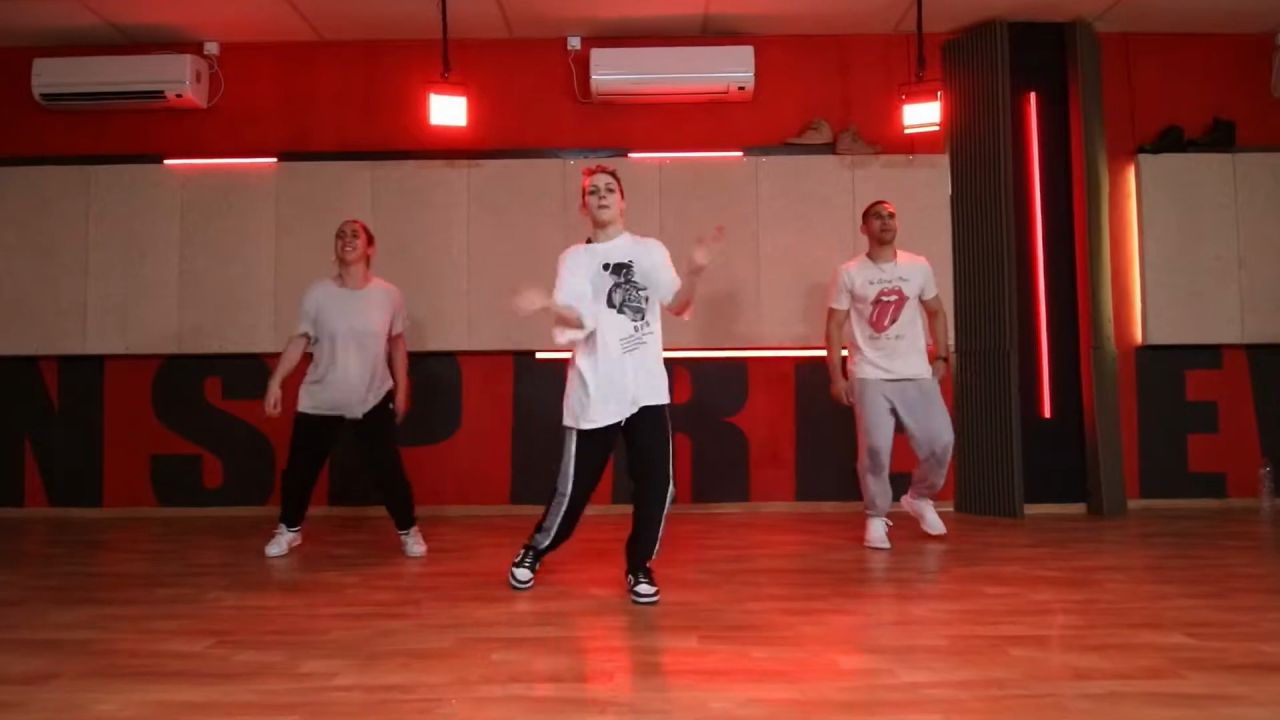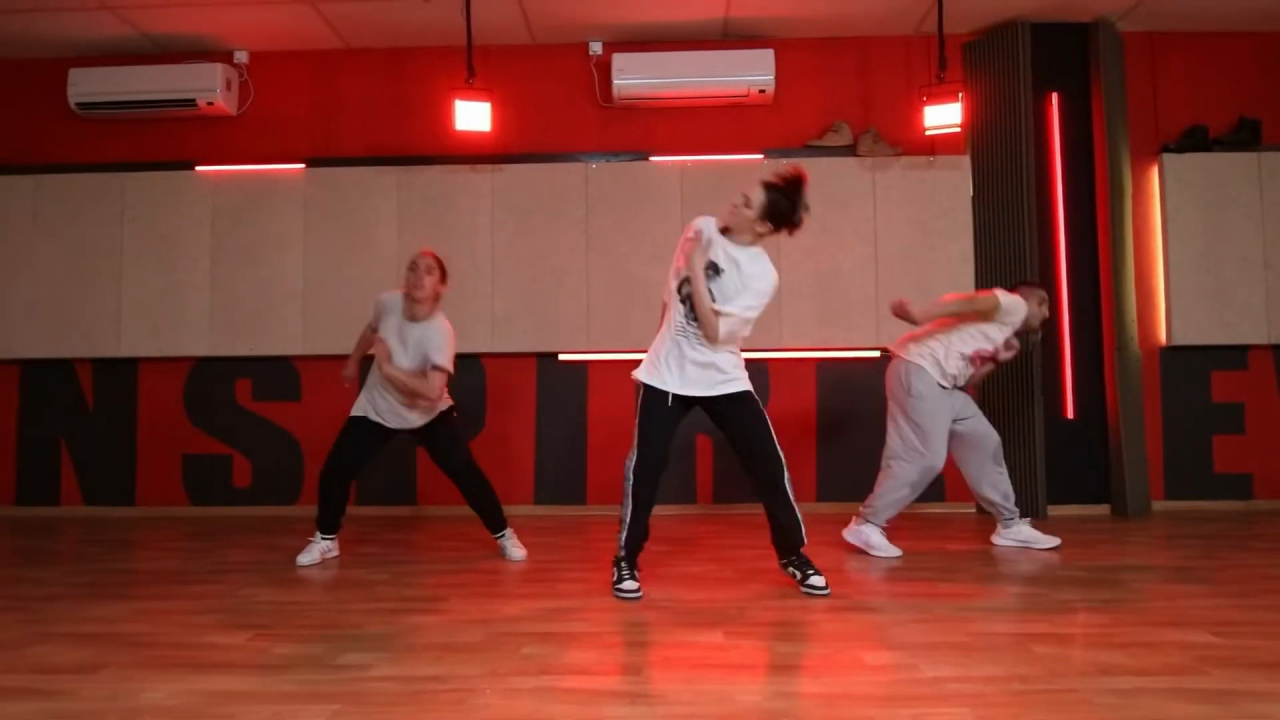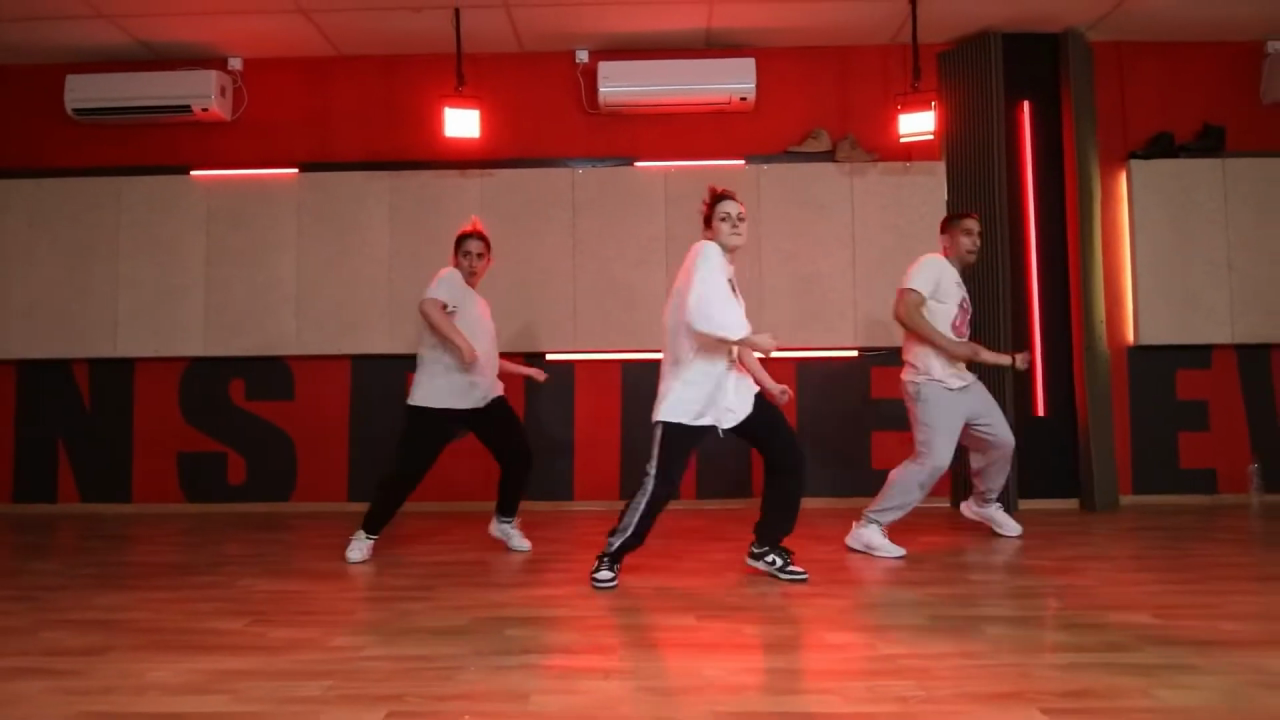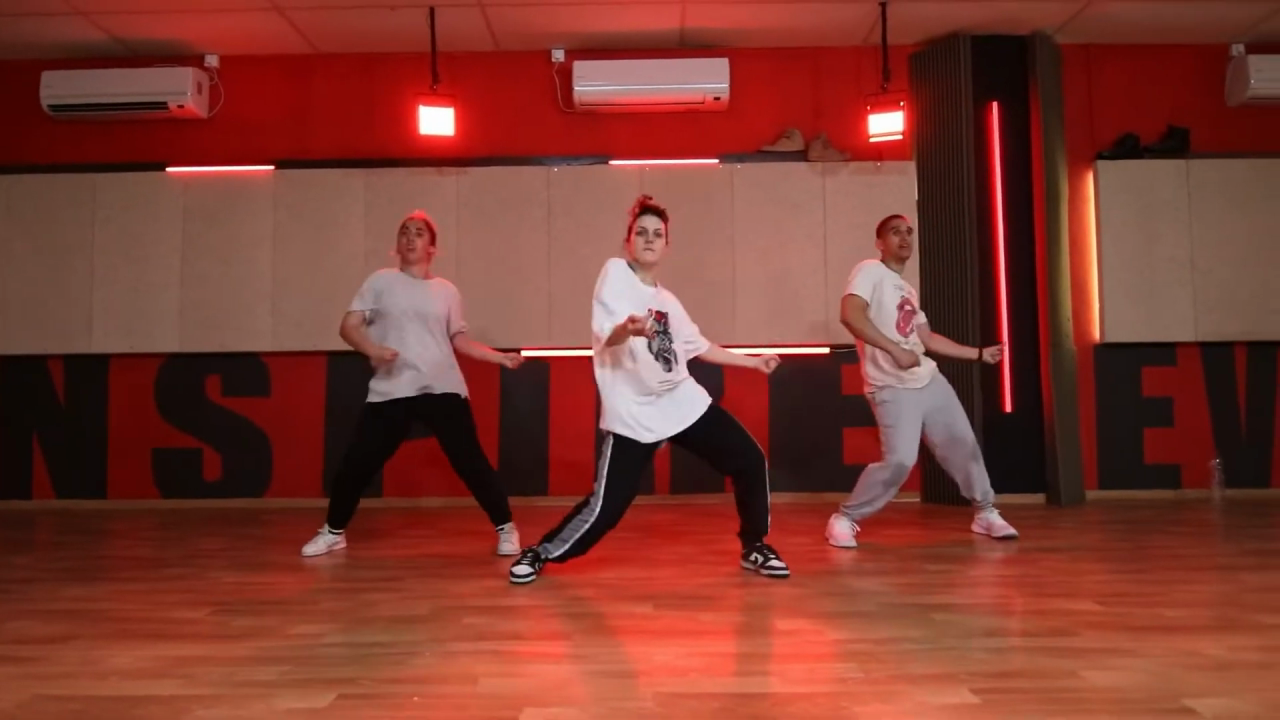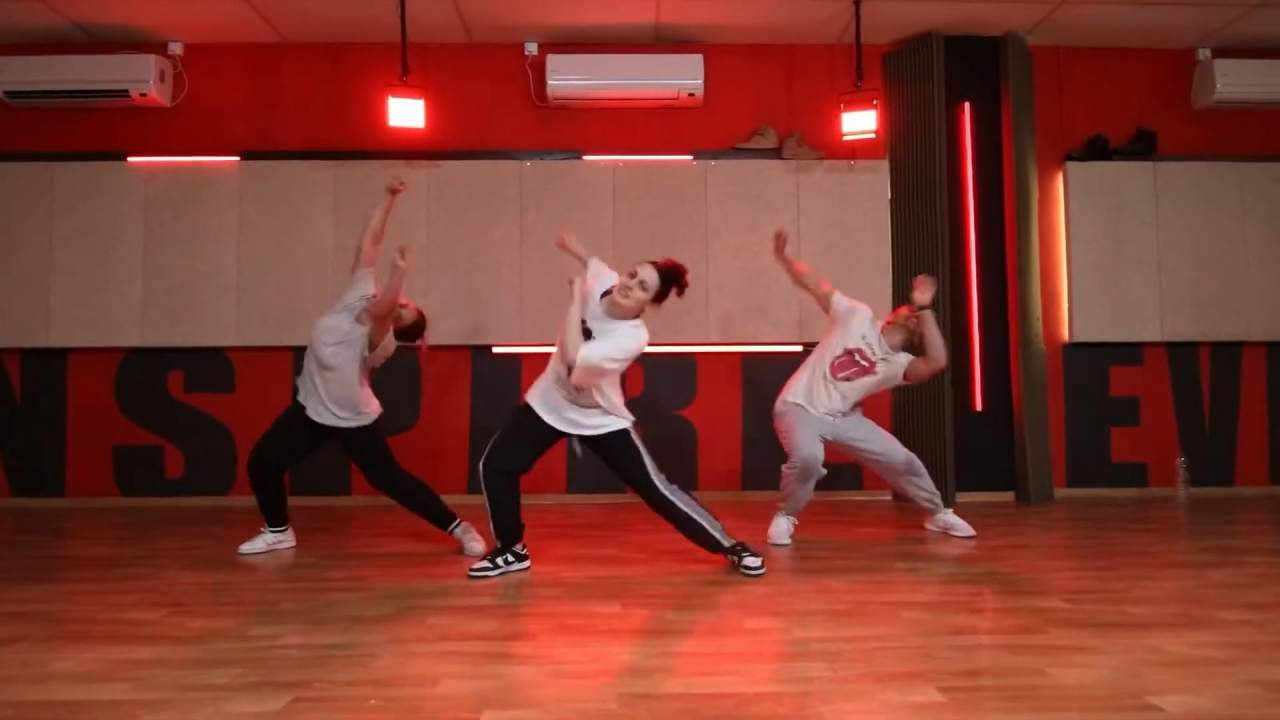
dt=1s
person 1, frame 1
left shoulder: (654, 249)
right shoulder: (574, 259)
left elbow: (676, 308)
right elbow: (577, 323)
left wrist: (696, 269)
right wrist: (546, 305)
left hip: (646, 387)
right hip: (594, 391)
left knee: (657, 479)
right knee: (576, 485)
left ankle: (639, 565)
right ankle: (534, 551)
person 1, frame 2
left shoulder: (761, 270)
right shoulder: (704, 229)
left elbow: (716, 329)
left wrist: (696, 280)
left hip: (723, 375)
right hip: (667, 369)
left knee: (767, 462)
right knee: (644, 463)
left ankle: (794, 558)
right ankle: (627, 559)
person 1, frame 3
left shoulder: (727, 275)
right shoulder: (705, 256)
right elbow: (706, 329)
left wrist: (767, 382)
right wrist: (756, 341)
left hip: (733, 390)
right hip: (687, 393)
left knee: (788, 456)
right knee: (659, 485)
left ankle: (766, 546)
right ankle: (613, 554)
person 1, frame 4
left shoulder: (666, 299)
right shoulder: (615, 272)
left elbow: (697, 346)
right elbow: (607, 335)
left wrist: (754, 361)
right wrist: (627, 329)
left hip: (685, 403)
right hip: (631, 414)
left knee: (751, 461)
right knee: (606, 505)
left ankle: (754, 546)
right ankle: (539, 553)
person 1, frame 5
left shoulder: (631, 338)
right shoulder: (601, 287)
left elbow: (581, 375)
left wrist: (573, 319)
left hip: (601, 421)
right hip: (548, 404)
left knee: (652, 488)
right knee: (494, 466)
left ankle: (729, 545)
right ankle: (511, 549)
person 2, frame 1
left shoulder: (388, 294)
right shoulder: (317, 294)
left elbow: (398, 342)
right elbow: (300, 340)
left wrist: (402, 388)
right wrist: (275, 383)
left hip: (373, 398)
right hip: (320, 399)
left knee: (388, 469)
right knee: (300, 468)
left ankle: (409, 530)
right ankle: (289, 529)
person 2, frame 2
left shoulder: (440, 333)
right shoulder: (389, 303)
left elbow: (430, 392)
left wrist: (387, 367)
right wrist: (353, 362)
left hip: (430, 413)
right hip: (376, 408)
left knee: (464, 472)
right knee: (336, 467)
left ankle: (503, 534)
right ankle: (326, 539)
person 2, frame 3
left shoulder: (479, 302)
right shoulder: (448, 278)
right elbow: (428, 308)
left wrist: (524, 370)
right wrist: (462, 344)
left hip: (485, 398)
right hip: (435, 400)
left knee: (519, 455)
right knee: (408, 472)
left ankle: (504, 522)
right ankle: (367, 535)
person 2, frame 4
left shoulder: (446, 291)
right shoulder: (380, 281)
left elbow: (459, 341)
right elbow: (348, 327)
left wrist: (499, 358)
right wrist: (371, 349)
left hip: (443, 389)
right hip: (389, 391)
left knee: (470, 460)
right knee: (357, 463)
left ankle: (505, 527)
right ankle: (334, 531)
person 2, frame 5
left shoulder: (382, 342)
right shoulder: (361, 295)
left elbow: (385, 312)
right elbow: (367, 247)
right wrist: (389, 200)
left hip: (354, 419)
right hip: (310, 408)
left knee: (391, 480)
right knee: (263, 461)
left ankle: (458, 525)
right ankle: (278, 528)
person 3, frame 1
left shoulder: (919, 266)
right shoulder: (849, 273)
left elbow: (936, 313)
right elbow: (834, 327)
left wrist: (942, 355)
right wrist: (836, 376)
left hip: (916, 374)
right hip: (869, 375)
left knee: (940, 442)
right knee: (875, 447)
left ankle: (920, 498)
right ankle: (876, 518)
person 3, frame 2
left shoulder: (998, 337)
right shoulder: (1012, 306)
left elbow: (966, 382)
right elbow: (974, 302)
left wrist: (996, 360)
right wrist: (922, 314)
left hip: (942, 384)
right hip: (916, 371)
left knee: (985, 443)
right knee: (925, 460)
left ankle: (1010, 525)
right ankle: (866, 524)
person 3, frame 3
left shoulder: (955, 280)
right shoulder: (930, 266)
right elbow: (905, 311)
left wrist: (1006, 359)
right wrist: (953, 347)
left hip: (959, 382)
right hip: (929, 384)
left knee: (1001, 443)
right knee: (933, 462)
left ankle: (982, 503)
right ankle: (868, 527)
person 3, frame 4
left shoulder: (909, 285)
right shoulder: (868, 272)
right elbow: (850, 314)
left wrist: (979, 354)
right wrist: (895, 351)
left hip: (930, 382)
right hip: (894, 389)
left knee: (964, 444)
right knee: (898, 461)
left ankle: (987, 513)
right ankle: (843, 519)
person 3, frame 5
left shoulder: (902, 363)
right shoulder: (860, 315)
left elbow: (937, 362)
right elbow: (816, 286)
left wrist: (925, 308)
right wrist: (784, 257)
left hip: (839, 418)
right hip: (797, 411)
left knee: (902, 461)
right knee: (808, 460)
left ankle: (939, 513)
right ankle: (786, 515)
